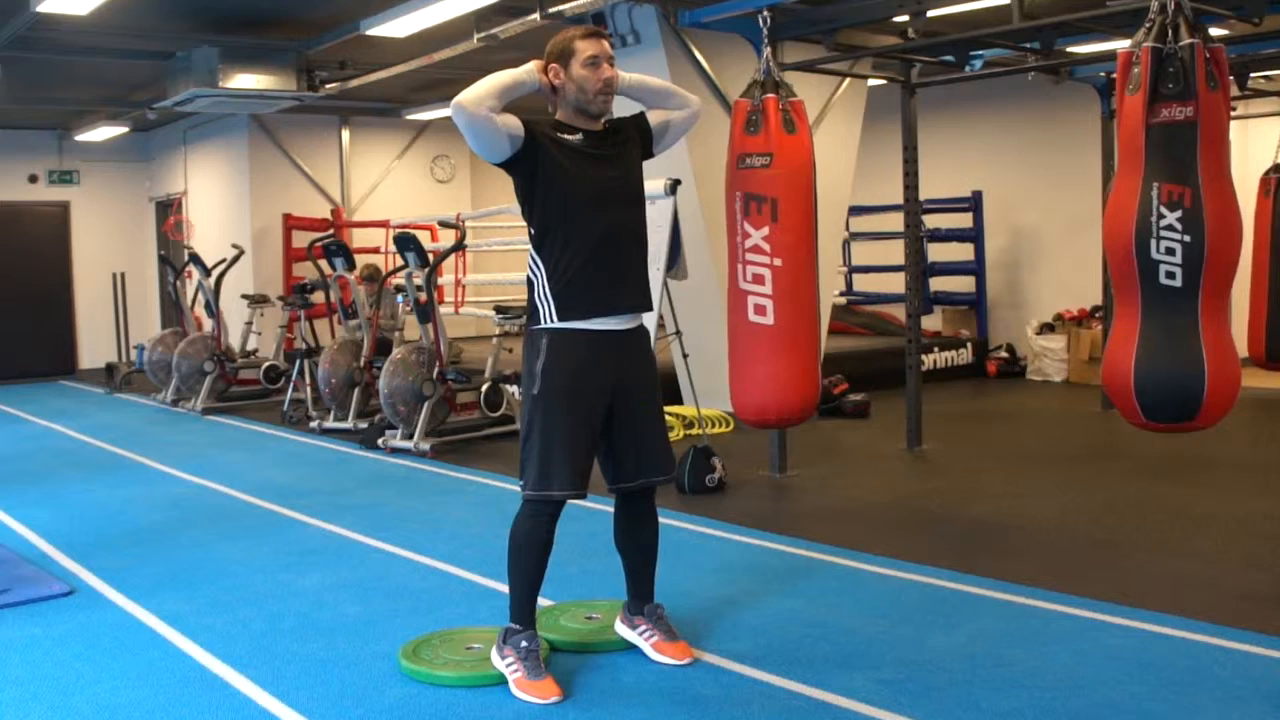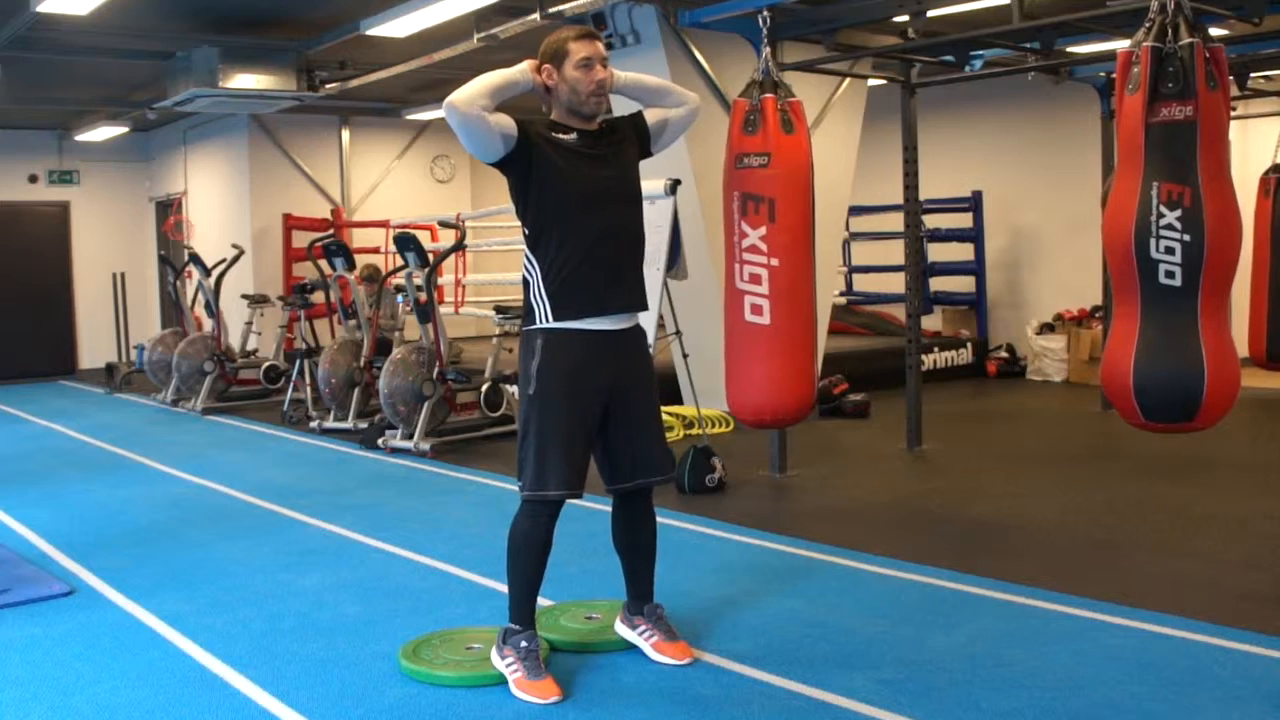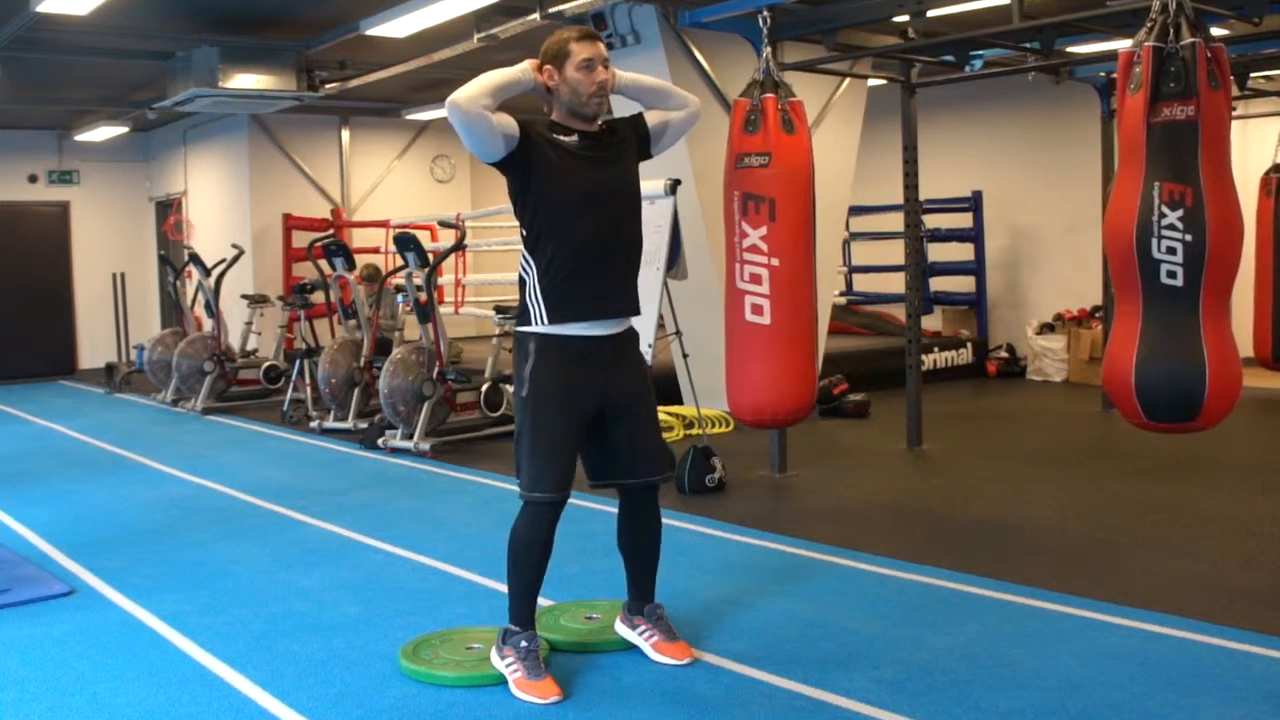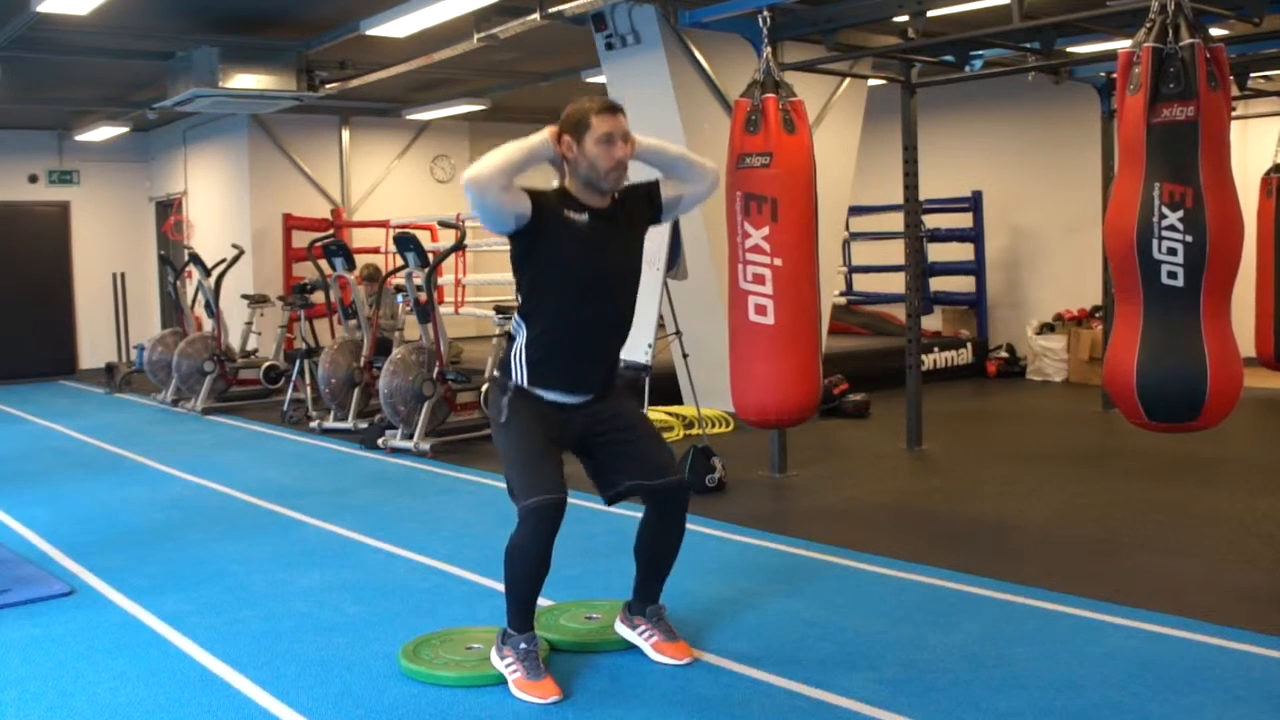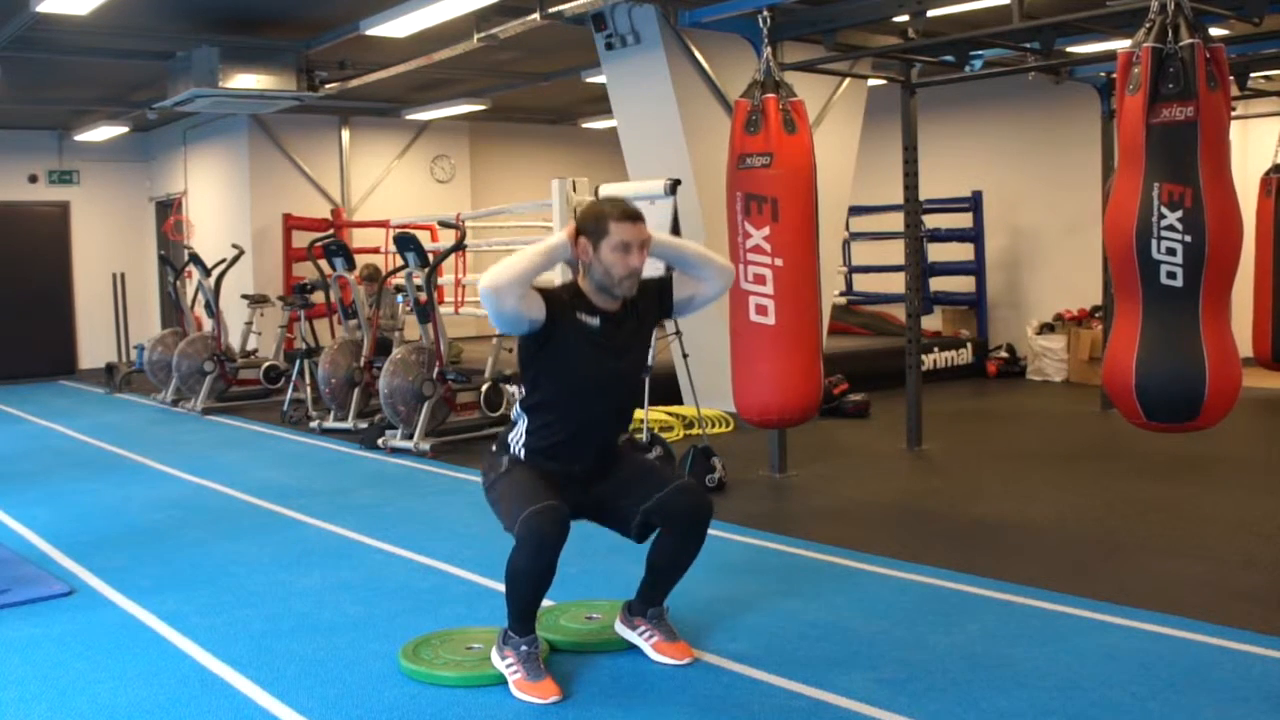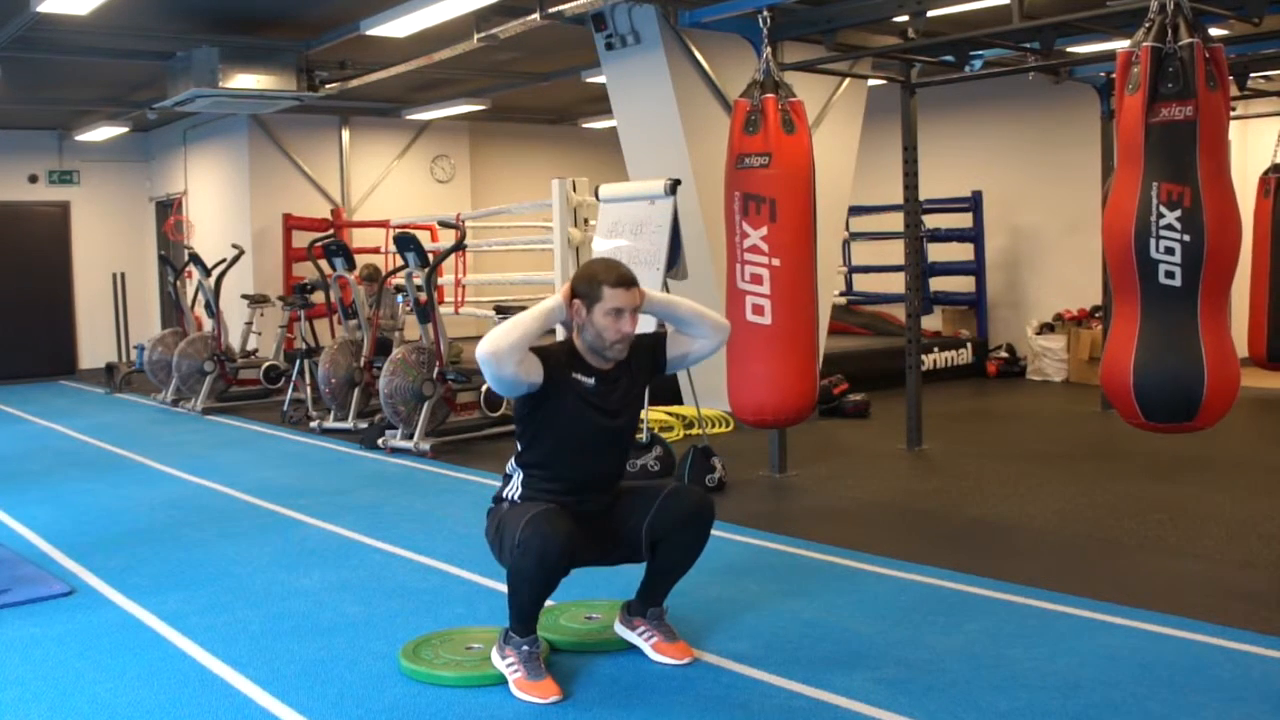
dt=0.5s
person 1, frame 1
left shoulder: (626, 137)
right shoulder: (534, 142)
left elbow: (689, 105)
right elbow: (469, 108)
left wrist: (624, 82)
right wrist: (528, 74)
left hip: (629, 338)
right hip: (564, 342)
left knee: (639, 482)
right knee: (546, 493)
left ankle: (640, 611)
right ankle: (516, 638)
person 1, frame 2
left shoulder: (624, 136)
right shoulder: (528, 142)
left elbow: (688, 102)
right elbow: (460, 108)
left wrist: (619, 81)
right wrist: (521, 74)
left hip: (625, 338)
right hip: (561, 342)
left knee: (637, 482)
right knee: (544, 492)
left ankle: (640, 611)
right ankle: (517, 638)
person 1, frame 3
left shoulder: (624, 138)
right shoulder: (528, 143)
left elbow: (690, 106)
right elbow: (462, 106)
left wrist: (621, 81)
right wrist: (524, 73)
left hip: (618, 343)
right hip: (554, 346)
left knee: (641, 484)
right knee: (544, 496)
left ankle: (641, 612)
right ankle: (516, 639)
person 1, frame 4
left shoulder: (635, 206)
right shoulder: (539, 212)
left elbow: (705, 177)
right elbow: (477, 184)
left wrist: (640, 145)
right wrist: (541, 143)
left hip: (601, 395)
right hip: (530, 396)
left knee: (670, 490)
right knee: (543, 507)
left ankle: (641, 613)
right ankle: (515, 641)
person 1, frame 5
left shoulder: (646, 301)
right shoulder: (550, 310)
left elbow: (720, 275)
right elbow: (494, 289)
left wrist: (656, 241)
right wrist: (559, 243)
left hip: (604, 464)
right hip: (528, 465)
left knee: (689, 505)
right knee: (544, 525)
left ankle: (643, 614)
right ankle: (516, 642)
person 1, frame 6
left shoulder: (640, 357)
right shoulder: (547, 367)
left elbow: (715, 332)
right elbow: (492, 355)
left wrist: (648, 300)
right wrist: (553, 306)
left hip: (604, 512)
right hip: (528, 516)
left knee: (692, 509)
right knee: (548, 536)
left ankle: (641, 615)
right ankle: (517, 643)
